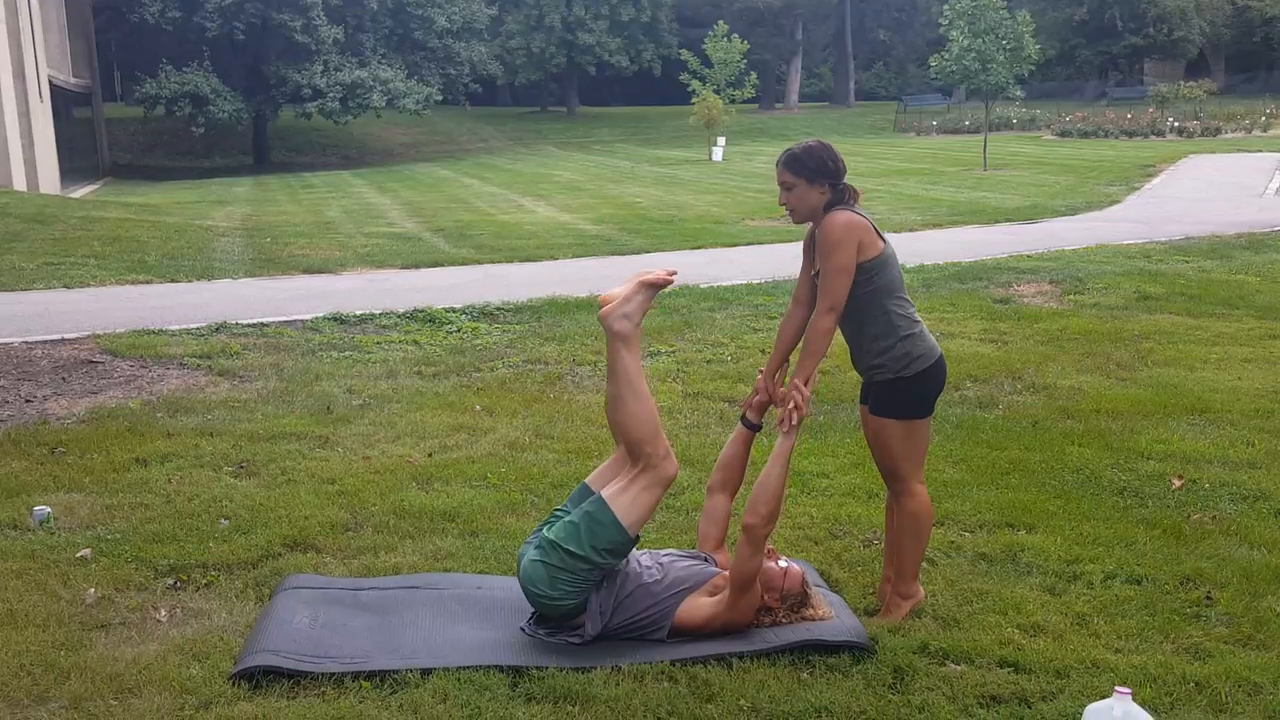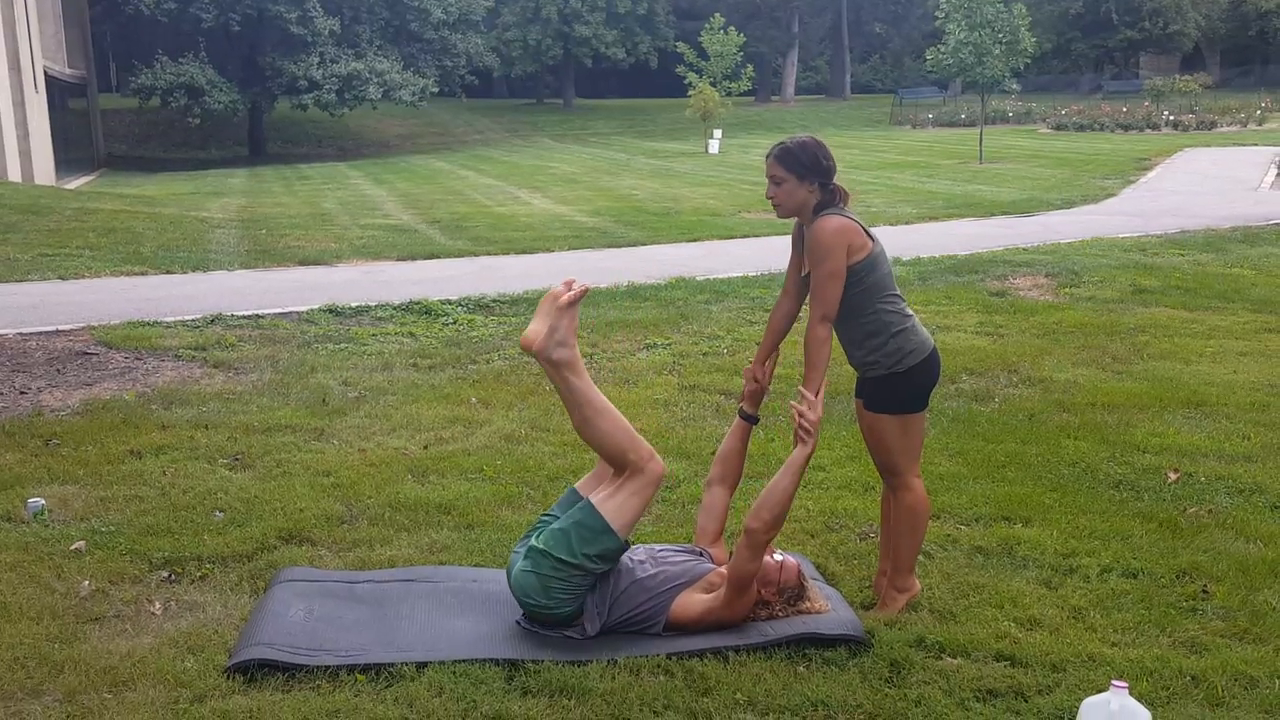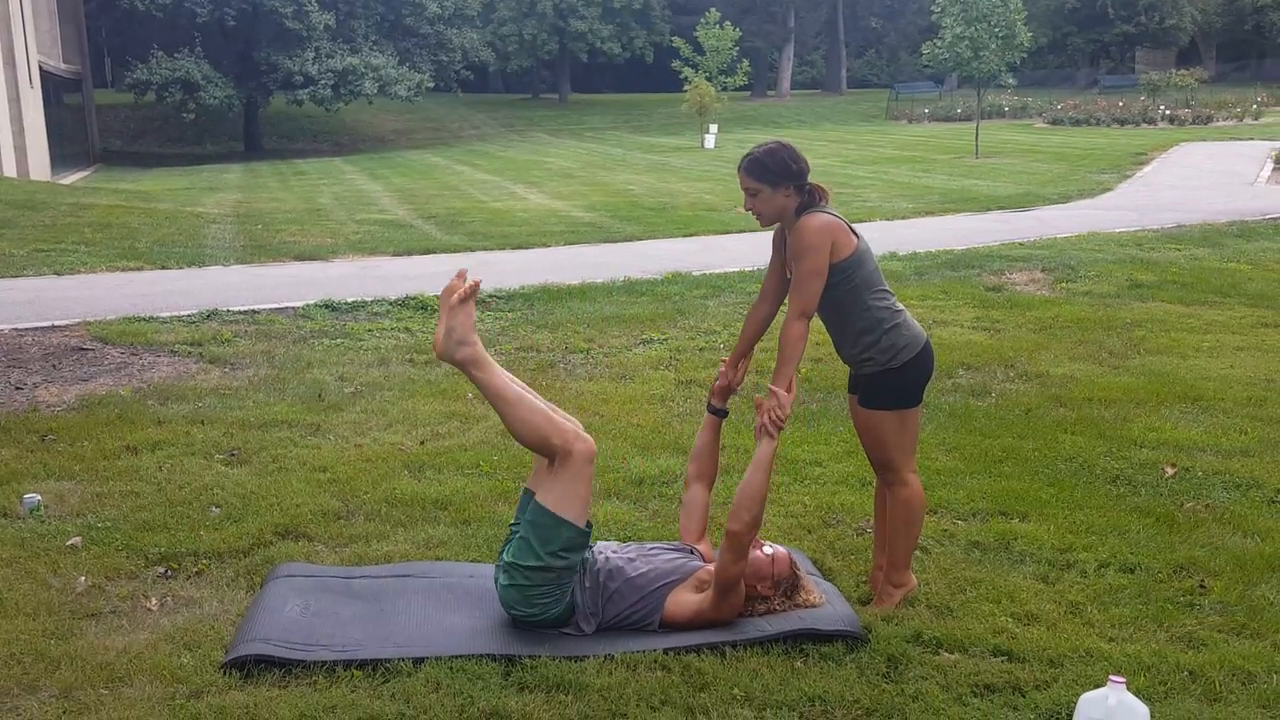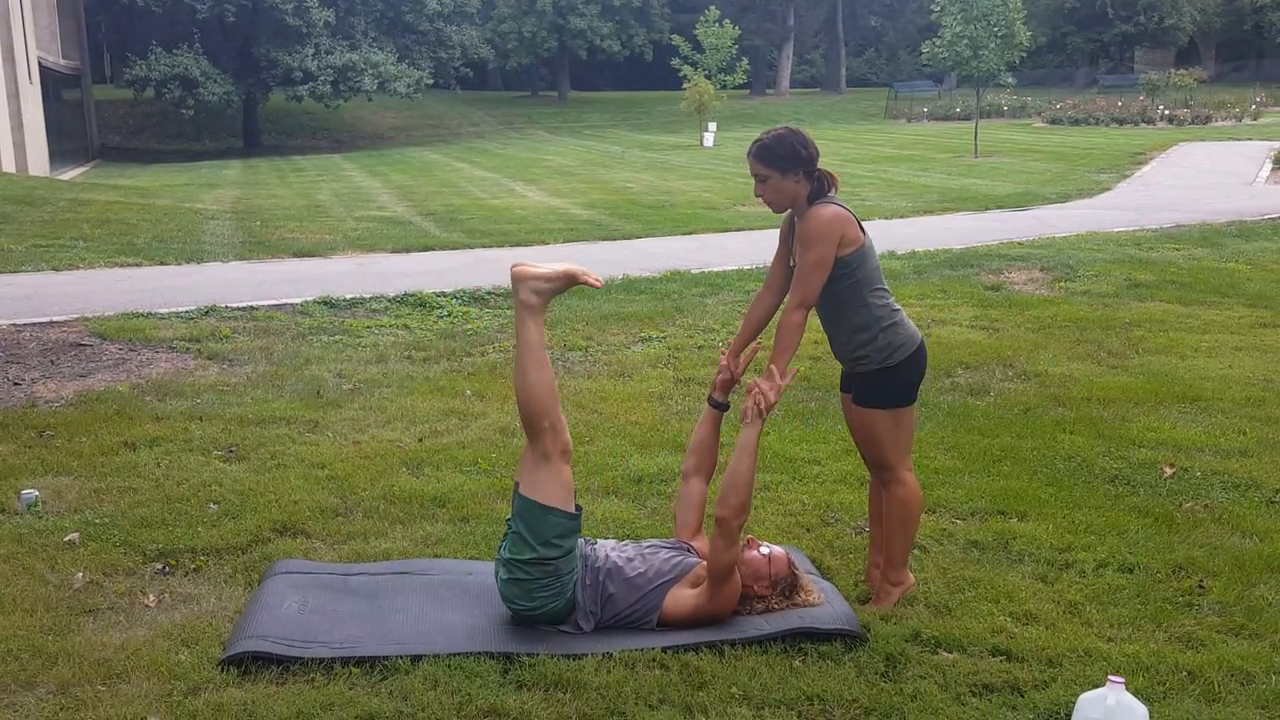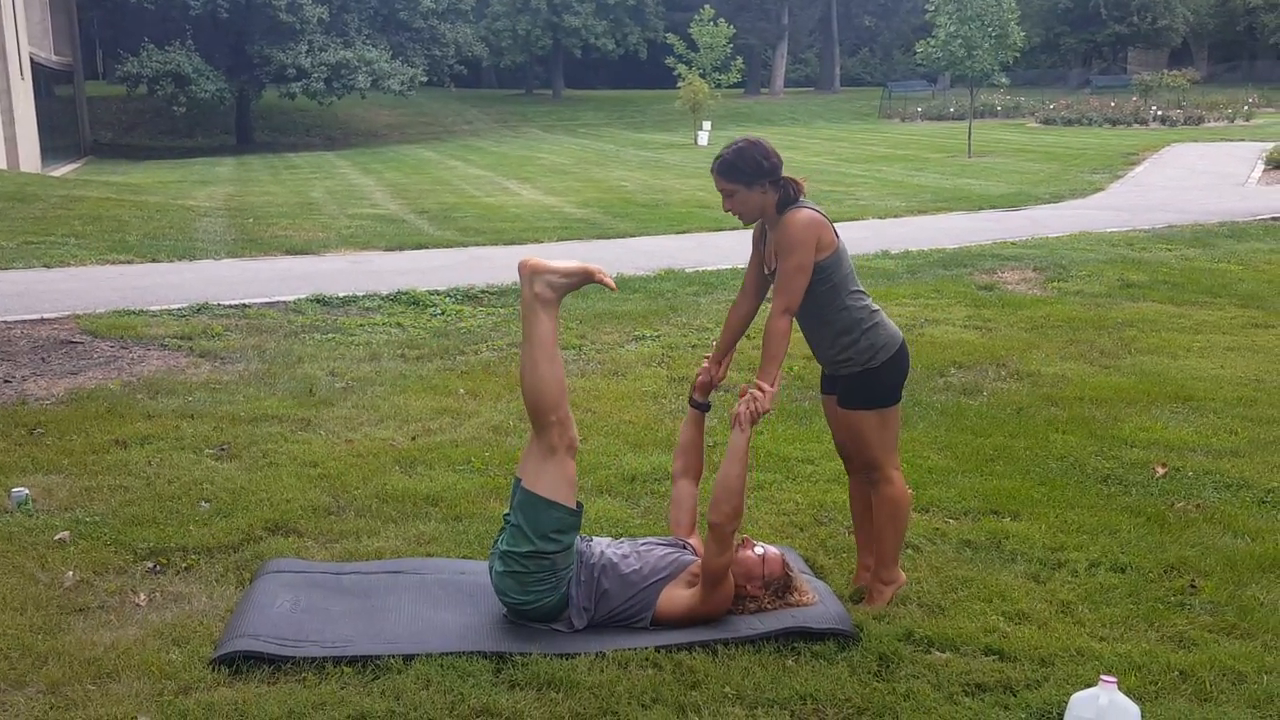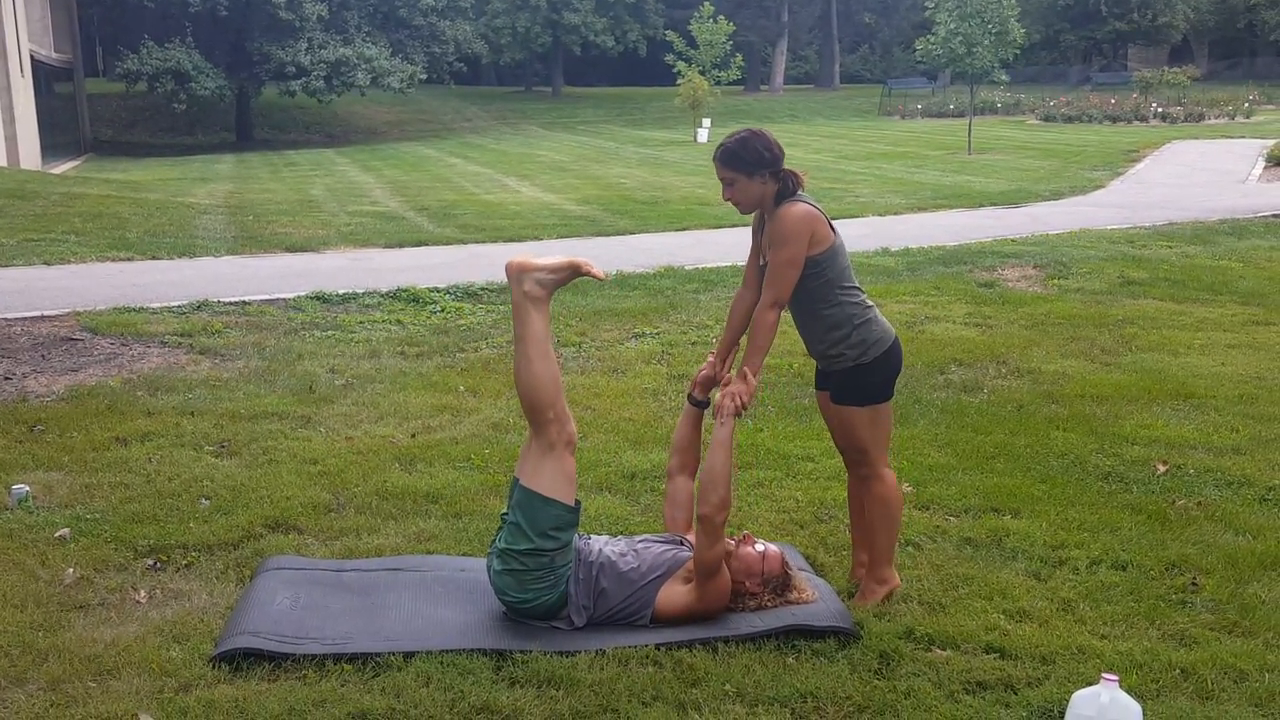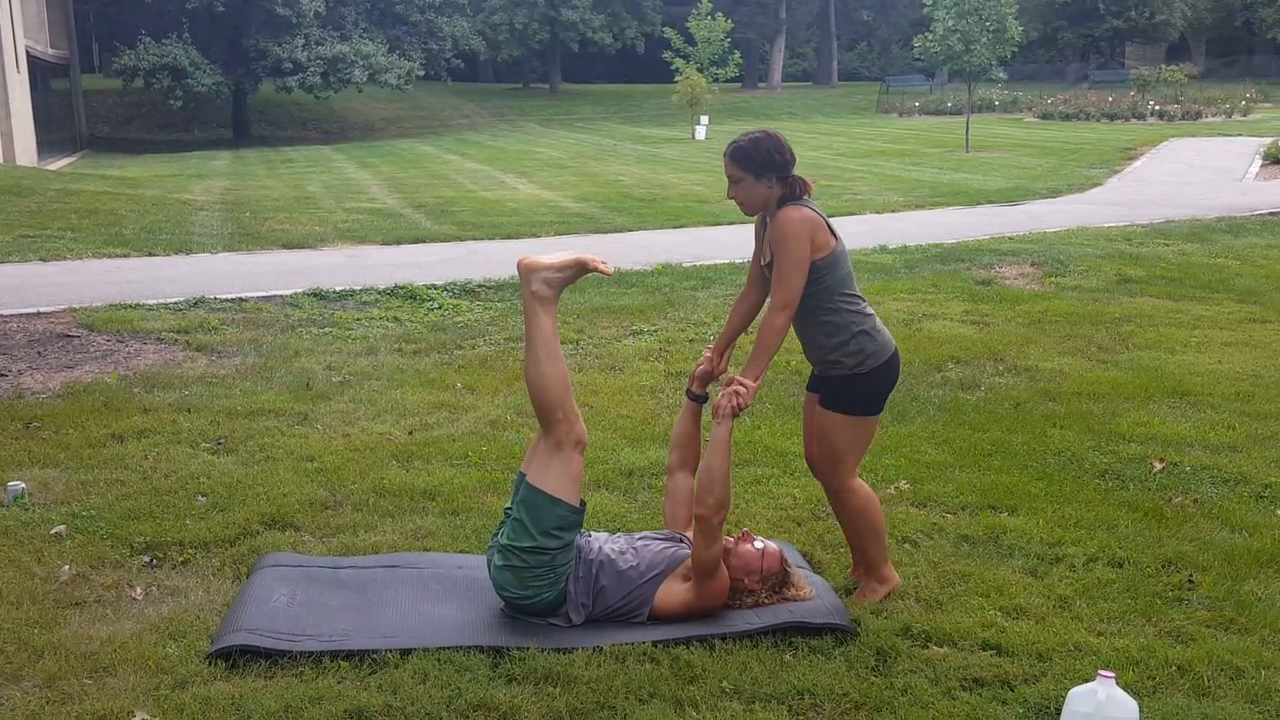
dt=0.5s
person 1, frame 1
left shoulder: (841, 226)
right shoulder: (818, 234)
left elbow: (826, 314)
right elbow: (800, 307)
left wrist: (798, 382)
right wrist: (771, 372)
left hip: (909, 370)
right hip: (882, 371)
left knee: (907, 482)
right knee: (893, 480)
left ankle: (908, 588)
right ankle: (891, 578)
person 1, frame 2
left shoulder: (829, 231)
right shoulder: (806, 229)
left elbow: (821, 322)
right elbow: (788, 300)
left wrist: (810, 398)
right wrist: (760, 361)
left hip: (902, 365)
right hip: (878, 366)
left knee: (903, 476)
right knee: (889, 474)
left ankle: (904, 581)
right ankle: (887, 571)
person 1, frame 3
left shoulder: (814, 229)
right shoulder: (788, 234)
left elbow: (799, 316)
right elbow: (767, 303)
left wrist: (779, 391)
right wrist: (733, 363)
left hip: (897, 359)
right hip: (870, 361)
left knee: (898, 472)
right knee: (882, 469)
left ankle: (899, 577)
right ankle: (881, 567)
person 1, frame 4
left shoulder: (825, 219)
right shoulder: (796, 222)
left elbow: (798, 306)
right elbow: (770, 293)
left wrist: (772, 378)
right wrist: (733, 353)
left hip: (891, 358)
right hip: (862, 360)
left knee: (894, 470)
right knee: (877, 467)
left ankle: (897, 576)
right ankle: (878, 566)
person 1, frame 5
left shoulder: (800, 224)
right shoulder: (766, 229)
left elbow: (782, 312)
right elbow: (747, 299)
left wrist: (765, 387)
right wrist: (716, 362)
left hip: (873, 359)
right hip: (840, 362)
left knee: (880, 471)
right knee: (856, 467)
left ankle: (888, 575)
right ankle: (867, 567)
person 1, frame 6
left shoulder: (794, 218)
right shoulder: (766, 220)
left elbow: (771, 305)
right elbow: (748, 293)
left wrist: (747, 378)
right wrist: (721, 359)
left hip: (866, 354)
right hip: (835, 358)
left knee: (872, 466)
right knee: (854, 464)
left ankle: (882, 573)
right ankle: (862, 565)
person 1, frame 7
left shoulder: (792, 220)
right shoulder: (770, 221)
left elbow: (782, 309)
right elbow: (755, 291)
left wrist: (750, 376)
right wrist: (720, 348)
left hip: (862, 364)
right hip: (835, 363)
left knee: (838, 473)
right knee: (822, 465)
left ankle: (880, 572)
right ankle: (862, 563)
person 2, frame 1
left shoulder: (736, 609)
right shoulder: (716, 567)
left elbow: (757, 526)
right elbow: (720, 488)
left wrist: (786, 439)
right wrist: (752, 417)
left hip: (554, 578)
right hip: (544, 559)
left knee: (657, 463)
right knee: (637, 453)
left ankle: (623, 333)
right ankle: (622, 329)
person 2, frame 2
left shoulder: (731, 605)
right shoulder: (711, 563)
left elbow: (759, 529)
right elbow: (719, 484)
left wrist: (803, 450)
right wrist: (748, 410)
left hip: (548, 584)
right hip: (535, 563)
left knee: (644, 467)
right knee: (624, 461)
left ankle: (563, 357)
right ankle: (552, 354)
person 2, frame 3
left shoulder: (723, 601)
right shoulder: (702, 559)
left elbow: (739, 528)
right elbow: (698, 480)
left wrist: (768, 441)
right wrist: (717, 405)
left hip: (543, 596)
right hip: (535, 578)
left knee: (576, 447)
right knee: (568, 436)
left ankle: (467, 355)
right ankle: (467, 350)
person 2, frame 4
left shoulder: (719, 596)
right shoulder: (698, 558)
left elbow: (729, 517)
right elbow: (694, 474)
left wrist: (754, 426)
right wrist: (718, 398)
left hip: (541, 588)
left knee: (551, 443)
right knee: (549, 435)
left ankle: (531, 302)
right ankle: (531, 297)
person 2, frame 5
left shoulder: (715, 596)
right shoulder: (692, 556)
left elbow: (722, 521)
right elbow: (684, 475)
left wrist: (742, 431)
right wrist: (698, 400)
left hip: (538, 584)
right hip: (527, 569)
left knee: (557, 438)
right knee: (551, 433)
left ankle: (543, 294)
right ankle: (541, 291)
person 2, frame 6
left shoulder: (712, 593)
right shoulder: (688, 551)
left elbow: (711, 513)
right elbow: (680, 472)
left wrist: (724, 423)
right wrist: (698, 398)
left hip: (536, 583)
right hip: (525, 569)
left knee: (555, 435)
right knee: (551, 431)
left ankle: (531, 289)
right ankle: (531, 290)
person 2, frame 7
left shoulder: (711, 590)
right shoulder: (689, 549)
left elbow: (709, 513)
right elbow: (680, 468)
left wrist: (723, 424)
right wrist: (696, 392)
left hip: (535, 580)
right hip: (520, 559)
left knee: (565, 433)
right knee: (559, 430)
left ankle: (541, 290)
right ankle: (542, 285)
